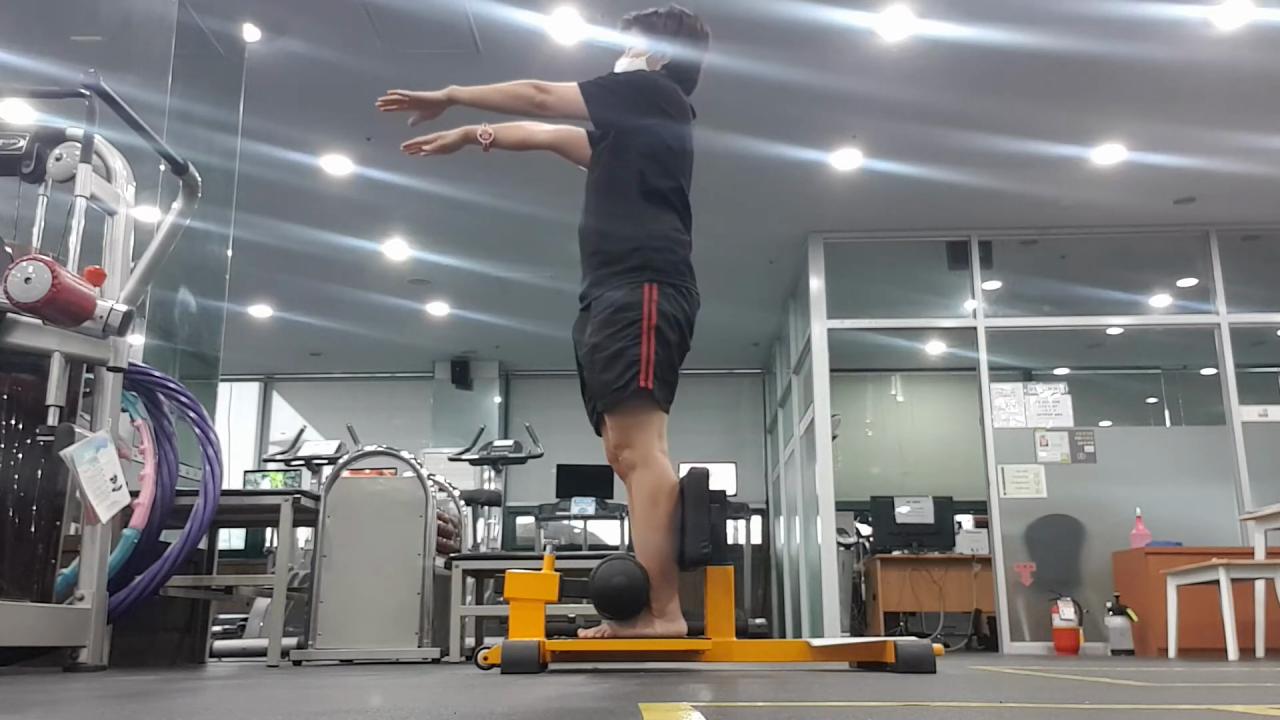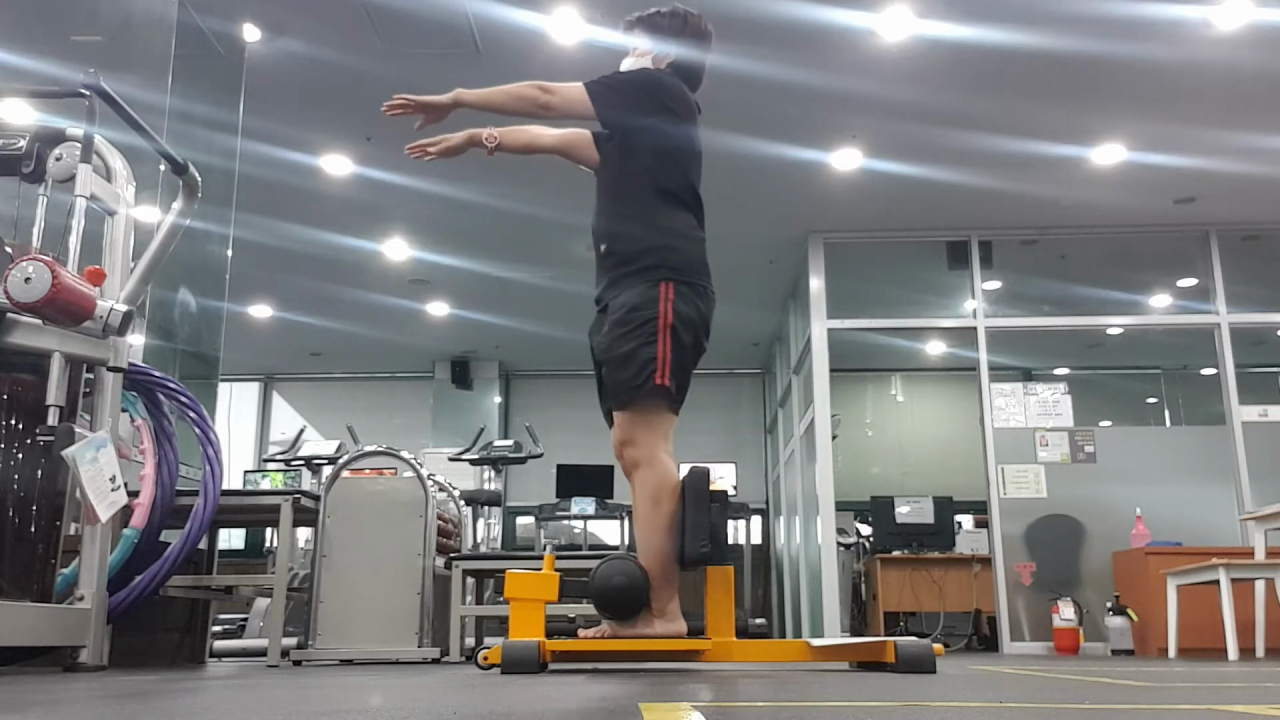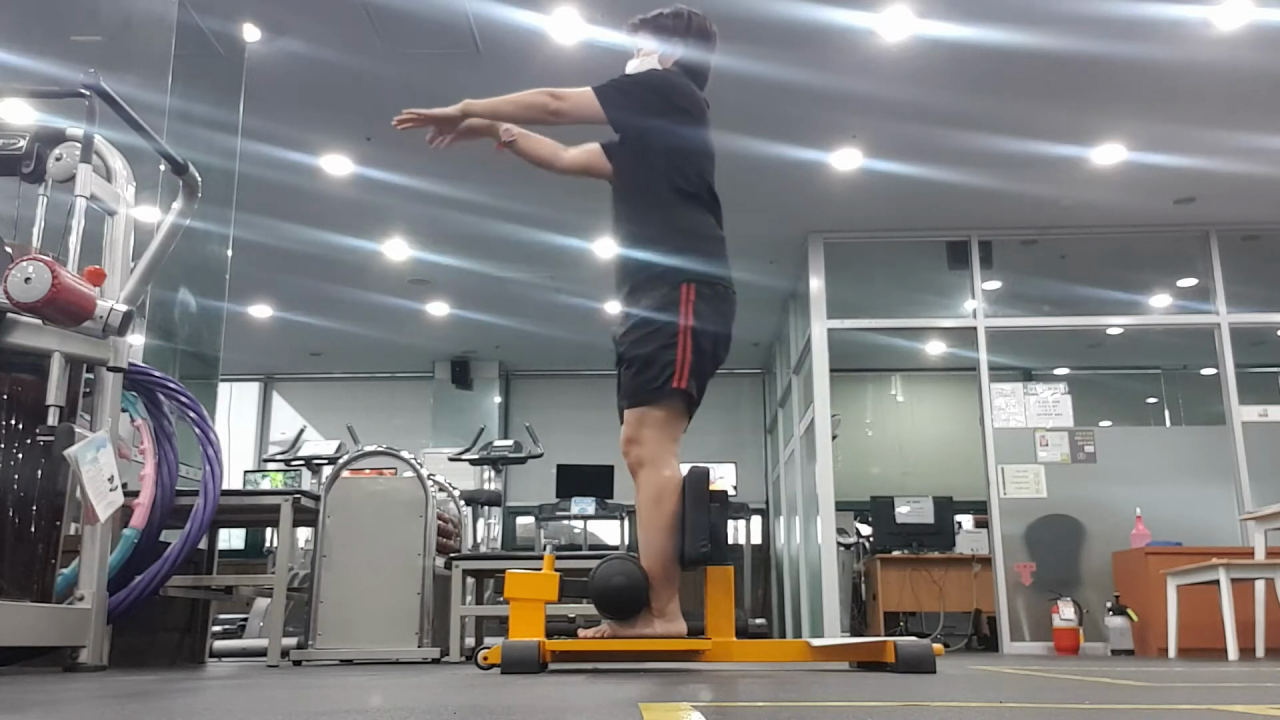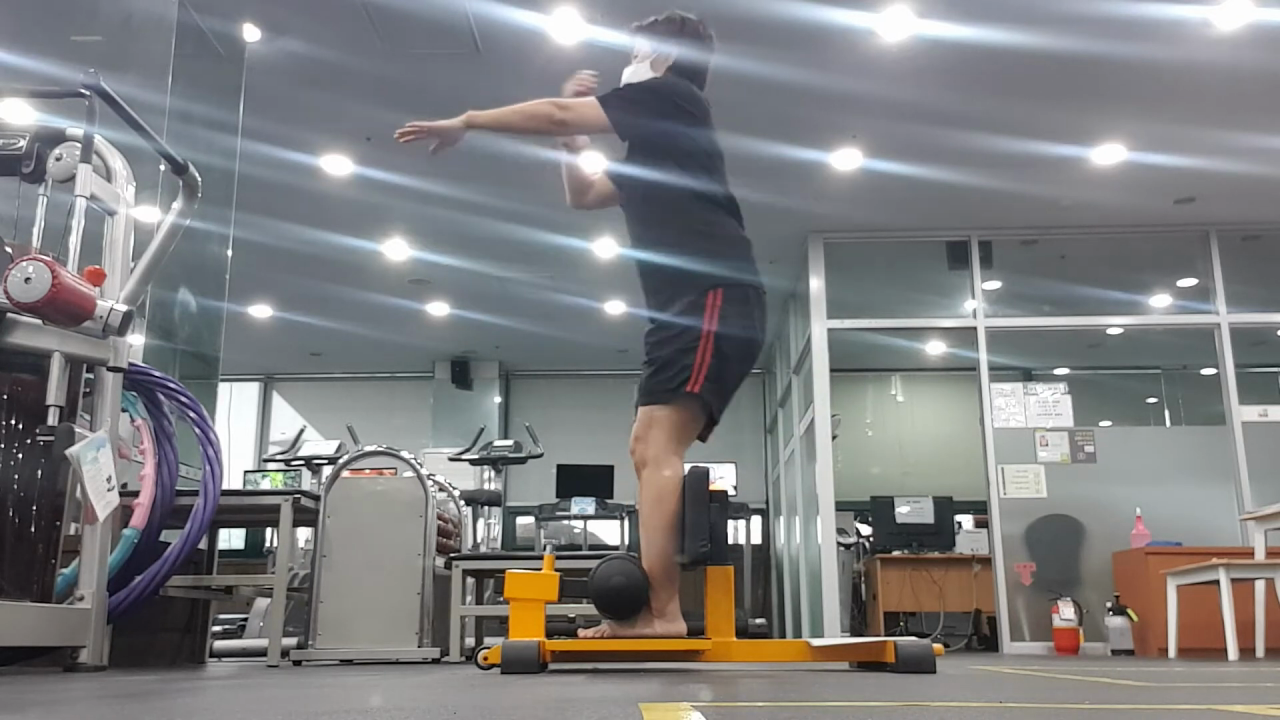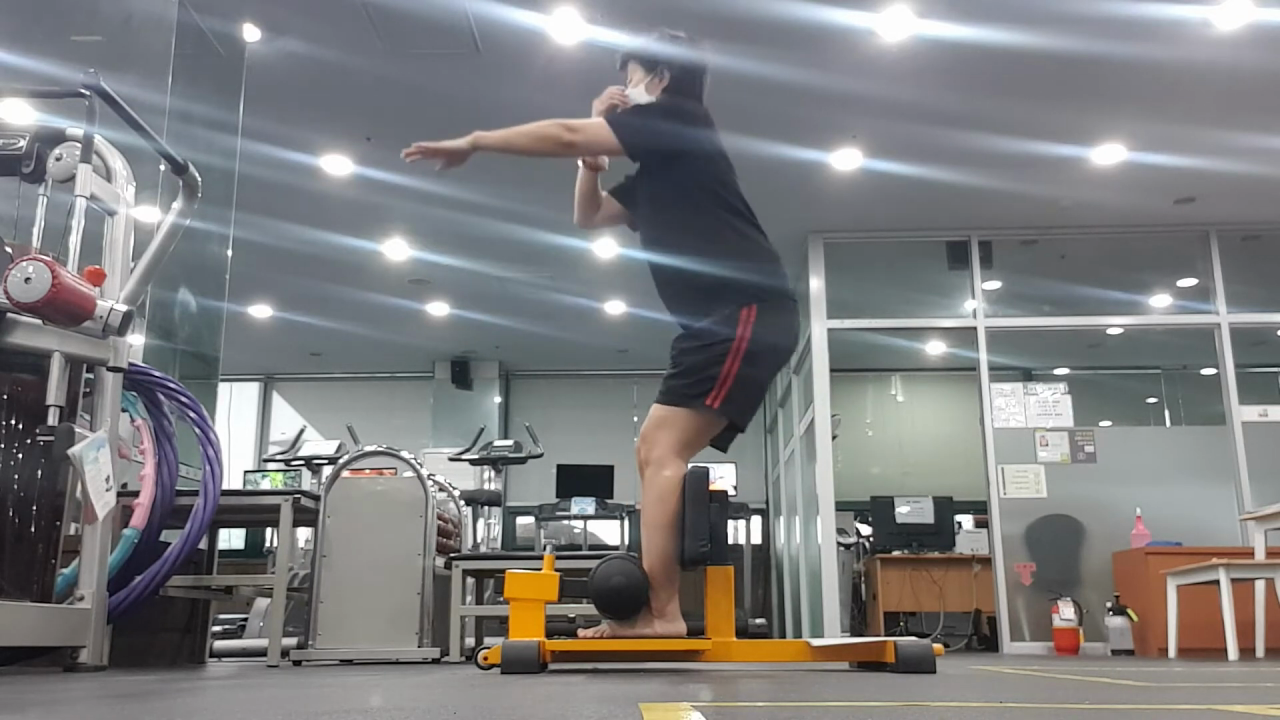
dt=0.2s
person 1, frame 1
left shoulder: (653, 95)
right shoulder: (629, 131)
left elbow: (540, 97)
right elbow: (548, 134)
left wrist: (447, 96)
right wrist: (470, 134)
left hip: (641, 290)
right hip: (615, 297)
left knee: (638, 446)
right knee: (626, 450)
left ankle: (660, 612)
right ankle: (650, 610)
person 1, frame 2
left shoulder: (659, 92)
right shoulder: (637, 132)
left elbow: (545, 98)
right elbow: (554, 140)
left wrist: (452, 99)
right wrist: (473, 138)
left hip: (658, 289)
right hip: (631, 296)
left knee: (642, 445)
right knee: (633, 448)
left ankle: (661, 612)
right ankle: (651, 609)
person 1, frame 3
left shoulder: (667, 91)
right shoulder: (644, 138)
left elbow: (556, 103)
right elbow: (569, 158)
left wrist: (461, 108)
right wrist: (496, 131)
left hip: (681, 293)
right hip: (659, 300)
left knee: (649, 444)
right knee: (641, 448)
left ankle: (660, 612)
right ankle: (654, 609)
person 1, frame 4
left shoulder: (672, 99)
right shoulder: (650, 149)
left elbow: (557, 114)
right elbow: (582, 197)
left wrist: (464, 121)
right wrist: (574, 135)
left hip: (711, 299)
right hip: (692, 307)
left knee: (655, 446)
right knee: (651, 450)
left ankle: (659, 612)
right ankle: (656, 610)
person 1, frame 5
left shoulder: (678, 120)
right shoulder: (654, 172)
left elbow: (566, 135)
right elbow: (588, 215)
left wrist: (470, 142)
right wrist: (593, 156)
left hip: (744, 312)
right hip: (727, 320)
left knee: (661, 448)
right knee: (656, 452)
left ankle: (658, 612)
right ankle: (658, 610)
